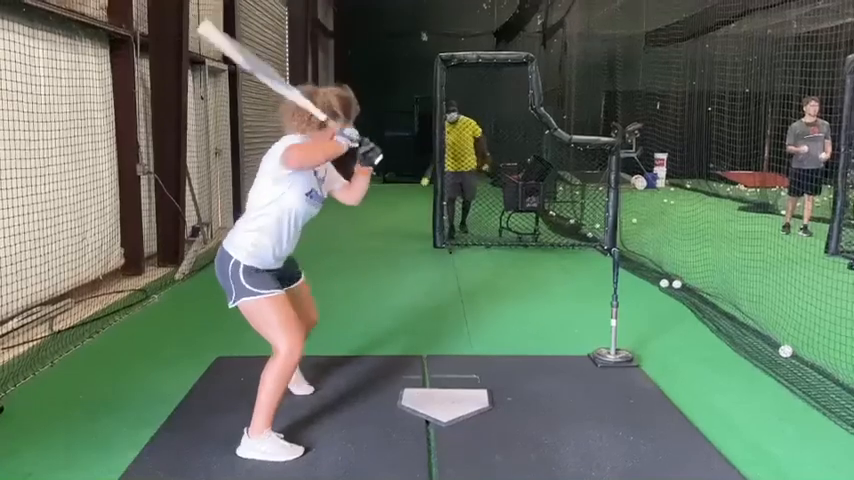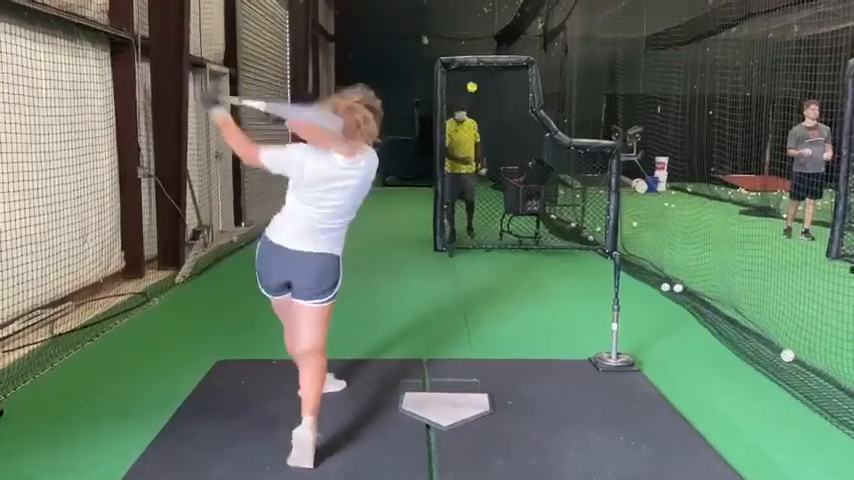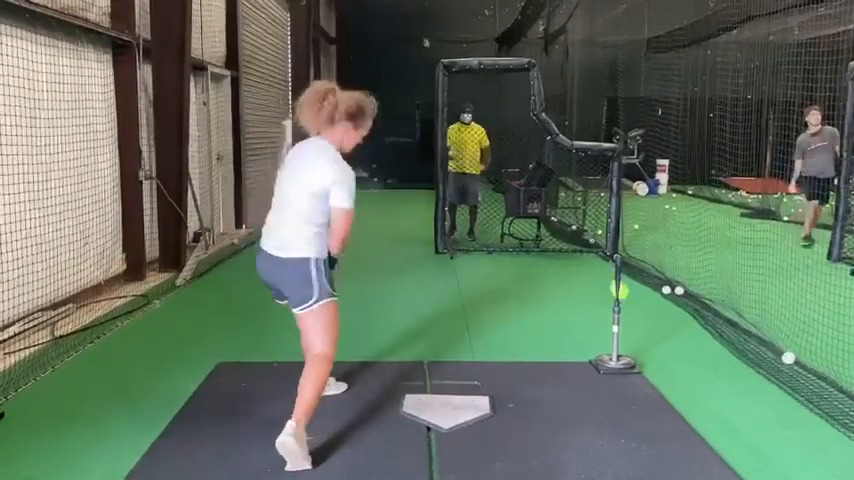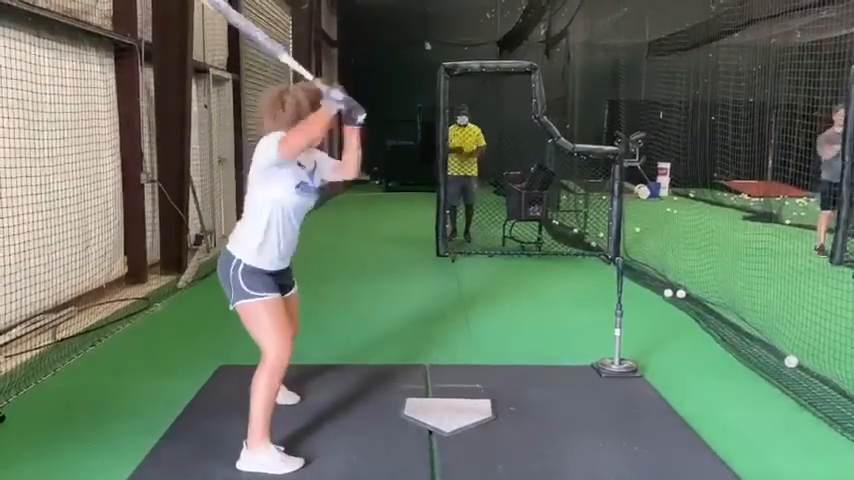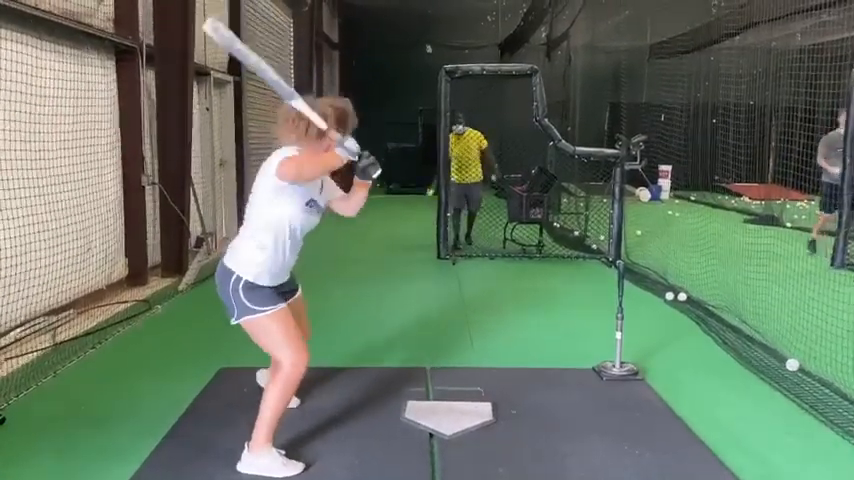
dt=1s
person 1, frame 1
left shoulder: (319, 164)
right shoulder: (292, 146)
left elbow: (352, 196)
right elbow: (301, 159)
left wrist: (365, 163)
right wrist: (343, 141)
left hip: (275, 260)
right hip: (243, 263)
left knee: (307, 322)
right knee: (289, 345)
left ankle: (287, 374)
right ankle: (257, 438)
person 1, frame 2
left shoulder: (306, 158)
right shoulder: (368, 161)
left elbow: (250, 154)
left wrist: (218, 111)
right wrist: (298, 122)
left hip: (274, 252)
right hip: (319, 263)
left knee: (296, 329)
right knee: (312, 348)
left ankle: (314, 381)
right ankle: (307, 426)
person 1, frame 3
left shoulder: (298, 151)
right shoulder: (339, 171)
right elbow: (339, 234)
right wrist: (331, 252)
left hip: (270, 258)
right hip: (302, 264)
left knee: (314, 321)
right knee: (322, 351)
left ankle: (319, 382)
right ankle: (295, 429)
person 1, frame 4
left shoulder: (315, 158)
right shoulder: (273, 144)
left elbow: (349, 169)
right elbow: (295, 143)
left wrist: (352, 123)
right wrist: (329, 105)
left hip: (278, 264)
right hip: (246, 265)
left knee: (288, 332)
right knee: (277, 350)
left ankle: (269, 384)
right ankle: (256, 449)
person 1, frame 5
left shoulder: (319, 179)
right shoulder: (287, 158)
left elbow: (349, 207)
right elbow: (292, 172)
left wrist: (363, 175)
right wrist: (342, 154)
left hip: (276, 275)
right hip: (244, 280)
left knee: (299, 335)
right knee: (295, 361)
left ankle: (271, 377)
person 2, frame 1
left shoulder: (824, 125)
right shoulder: (795, 127)
left elbow: (828, 142)
right elbow: (788, 147)
left wrist: (827, 153)
right wrist: (798, 149)
left hip: (816, 167)
right hip: (798, 167)
left knee: (810, 197)
right knee: (793, 197)
left ankle: (804, 226)
right ankle: (787, 223)
person 2, frame 2
left shoulder: (825, 130)
right shoulder: (796, 130)
left elbow: (828, 147)
right elbow: (789, 151)
left wrist: (829, 154)
right wrist: (800, 152)
left hip: (818, 171)
right hip: (800, 171)
left knee: (811, 201)
right knee: (795, 201)
left ankle: (806, 230)
right ankle: (788, 227)
person 2, frame 3
left shoulder: (832, 132)
right shoulder: (801, 139)
left elbow: (840, 151)
right elbow: (798, 161)
right wrist: (793, 180)
left hip: (826, 177)
right hip: (809, 176)
left knee: (819, 207)
right knee: (813, 203)
left ankle: (808, 233)
right ankle: (805, 234)
person 2, frame 4
right shoulder: (825, 137)
right elbow: (825, 155)
right wrist: (839, 146)
right hip: (829, 181)
right knee: (826, 213)
right ankle: (820, 244)
person 2, frame 5
right shoulder: (829, 138)
right elbow: (820, 159)
right wrist: (830, 169)
right hip: (830, 182)
right knee: (826, 215)
right ankle: (813, 238)
person 3, frame 1
left shoulder: (469, 123)
left elbow: (480, 139)
left wrist: (485, 157)
right wrist: (430, 170)
left hip: (469, 168)
right hip: (450, 169)
left knee: (468, 198)
right knee: (451, 198)
left ankle: (463, 223)
right ankle: (451, 227)
person 3, frame 2
left shoulder: (472, 124)
right shoulder: (447, 127)
left elbow: (477, 145)
right elbow: (444, 150)
left wrist: (480, 163)
right wrist: (459, 159)
left hip: (470, 170)
right hip: (452, 171)
left knee: (470, 200)
right knee: (450, 202)
left ankle: (470, 226)
right ankle: (452, 230)
person 3, frame 3
left shoulder: (479, 130)
right shoulder: (452, 129)
left elbow: (486, 148)
left wrist: (485, 164)
right wrist: (448, 155)
left hip: (473, 172)
right hip: (455, 171)
left knee: (473, 203)
right knee: (452, 201)
left ankle: (471, 230)
right ankle: (452, 226)
person 3, frame 4
left shoulder: (476, 130)
right shoulder: (449, 131)
left elbow: (482, 148)
left wrist: (475, 152)
right wrist: (453, 149)
left hip: (470, 173)
right hip: (453, 173)
left knee: (469, 204)
right knee: (452, 203)
left ankle: (467, 231)
right ankle: (453, 230)
person 3, frame 5
left shoulder: (476, 135)
right shoulder: (450, 139)
left elbow: (486, 152)
left wrist: (494, 169)
left hip: (474, 179)
right hip: (456, 180)
left knee: (473, 210)
right knee: (456, 209)
left ankle: (468, 234)
right ankle: (456, 238)
